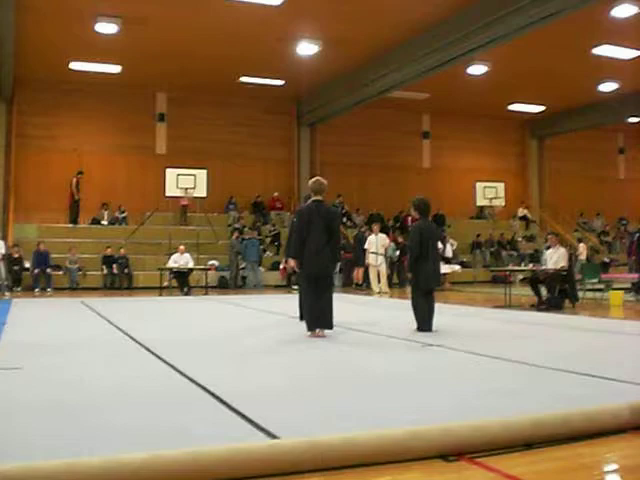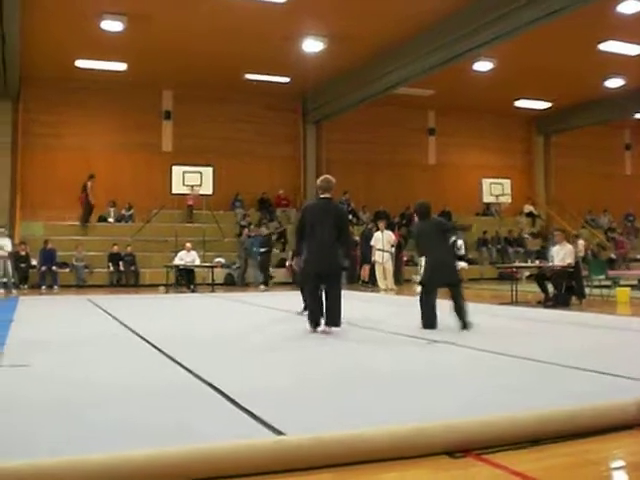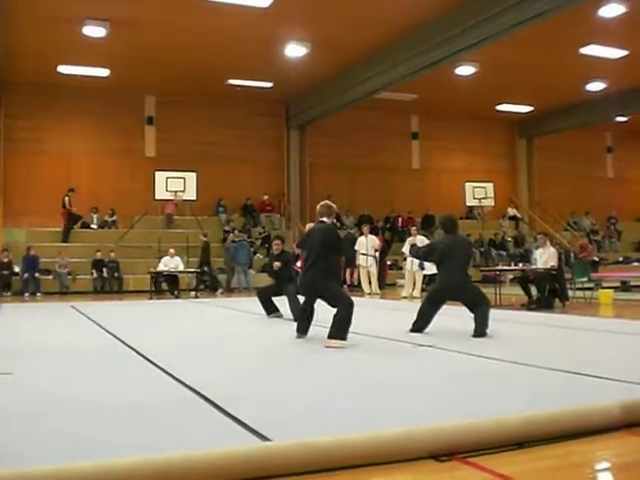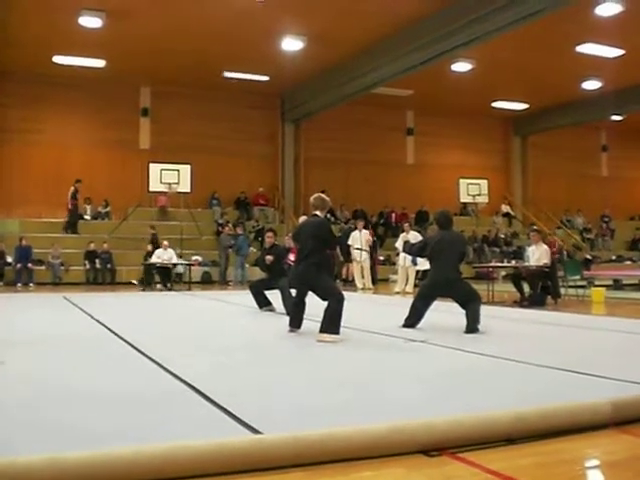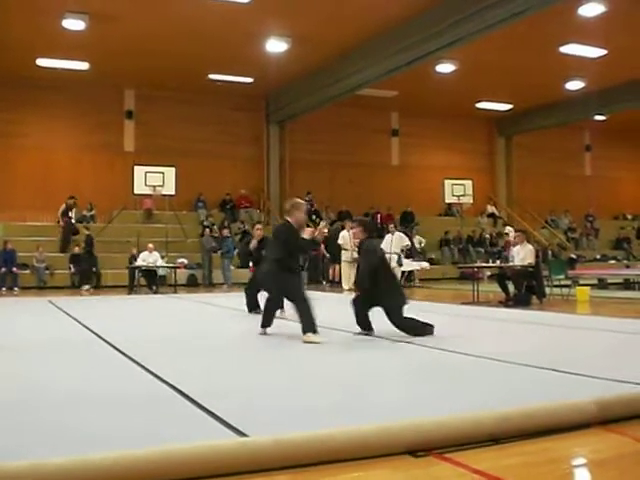
dt=1s
person 1, frame 1
left shoulder: (303, 211)
right shoulder: (333, 212)
left elbow: (298, 236)
right elbow: (336, 238)
left wrist: (294, 257)
right wrist: (335, 259)
left hip: (307, 259)
right hip: (326, 260)
left knee: (309, 294)
right knee: (325, 294)
left ankle: (313, 328)
right ankle: (322, 327)
person 1, frame 2
left shoulder: (308, 208)
right shoulder: (338, 209)
left elbow: (299, 232)
right elbow: (345, 235)
left wrist: (299, 251)
right wrist: (344, 254)
left hip: (312, 256)
right hip: (332, 257)
left knee: (312, 291)
right knee: (333, 292)
left ankle: (314, 324)
right ankle: (329, 324)
person 1, frame 3
left shoulder: (312, 230)
right shoulder: (330, 229)
left elbow: (301, 245)
right elbow: (340, 251)
left hip: (308, 277)
right hip: (322, 278)
left knee: (309, 302)
right knee: (346, 303)
left ankle: (301, 330)
right ankle: (334, 338)
person 1, frame 4
left shoulder: (304, 223)
right shoulder: (323, 223)
left elbow: (295, 238)
right elbow: (333, 246)
left hip: (300, 268)
right hip: (314, 270)
left knee: (300, 295)
right knee: (336, 297)
left ankle: (294, 325)
right ankle: (327, 332)
person 1, frame 5
left shoulder: (291, 228)
right shoulder: (283, 229)
left elbow: (299, 248)
right elbow: (299, 249)
left wrist: (313, 238)
right wrist: (305, 238)
left hip: (273, 272)
right hip: (278, 273)
left knee: (274, 298)
right knee: (300, 300)
left ankle: (265, 327)
right ankle: (309, 333)
person 2, frame 1
left shoulder: (417, 227)
right shoulder: (433, 227)
left elbow: (414, 250)
right elbow: (435, 248)
left wrist: (411, 268)
right wrist: (434, 264)
left hip: (420, 268)
right hip: (432, 267)
left knee: (419, 296)
right knee: (428, 296)
left ankle: (424, 326)
right ankle: (427, 325)
person 2, frame 2
left shoulder: (416, 229)
right shoulder: (438, 223)
right elbow: (452, 228)
left hip: (431, 265)
right hip: (448, 263)
left knee: (427, 294)
right knee: (456, 293)
left ankle: (429, 323)
right ankle: (464, 321)
person 2, frame 3
left shoulder: (438, 243)
right shoulder: (466, 242)
left elbow: (421, 253)
right elbow: (468, 259)
left wrist: (413, 245)
left hip: (443, 282)
right hip: (462, 282)
left knee: (429, 303)
right knee: (482, 304)
left ankle: (417, 327)
right ankle: (480, 331)
person 2, frame 4
left shoulder: (431, 239)
right shoulder: (460, 238)
left elbow: (414, 250)
right elbow: (462, 257)
left wrist: (406, 243)
left hip: (435, 278)
right hip: (453, 278)
left knee: (421, 299)
right knee: (473, 300)
left ankle: (409, 322)
right ankle: (472, 326)
person 2, frame 5
left shoulder: (369, 246)
right shoulder: (368, 245)
left elbow: (366, 268)
left hip: (388, 289)
right hip: (379, 287)
left knee: (397, 319)
right knee: (358, 303)
left ankle: (425, 328)
right ankle: (367, 328)
